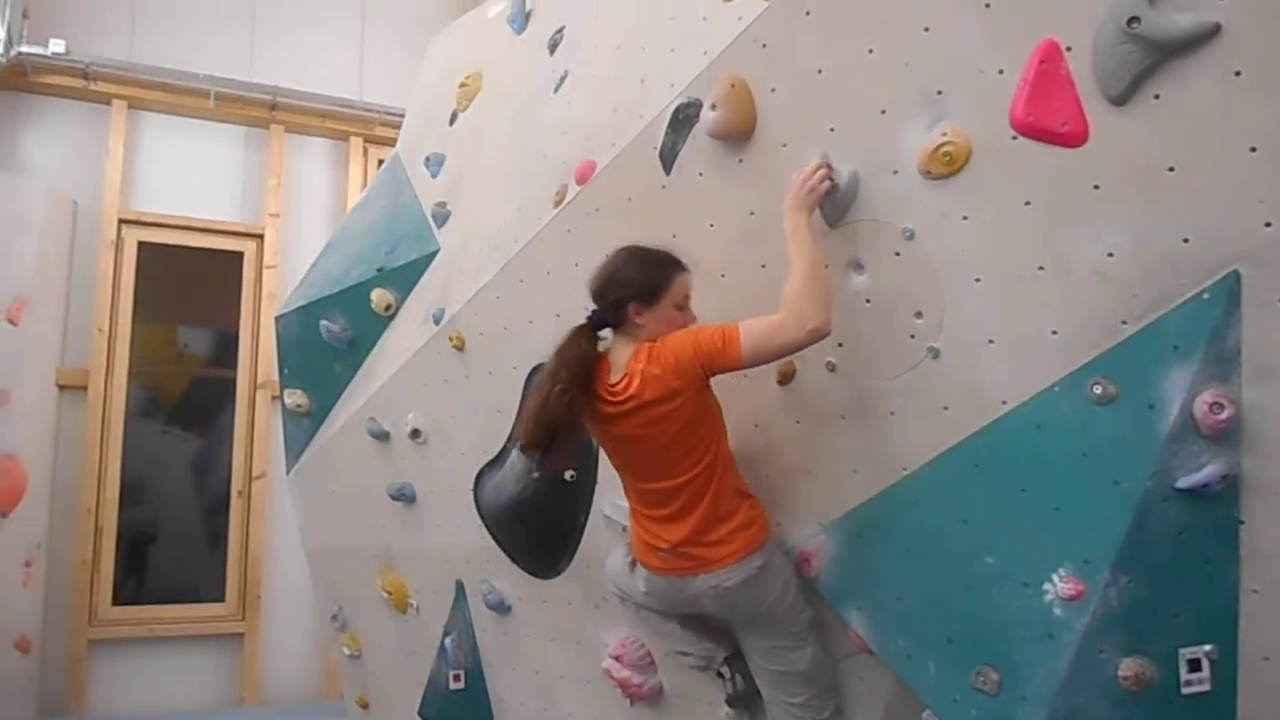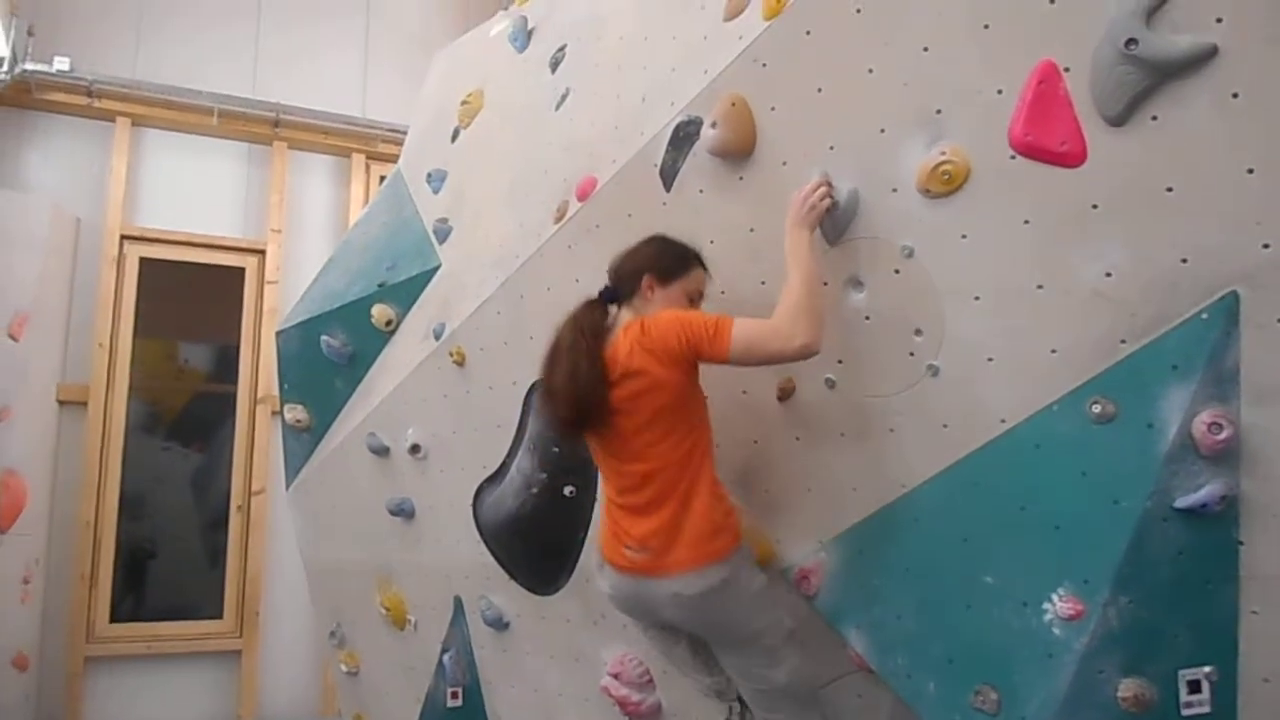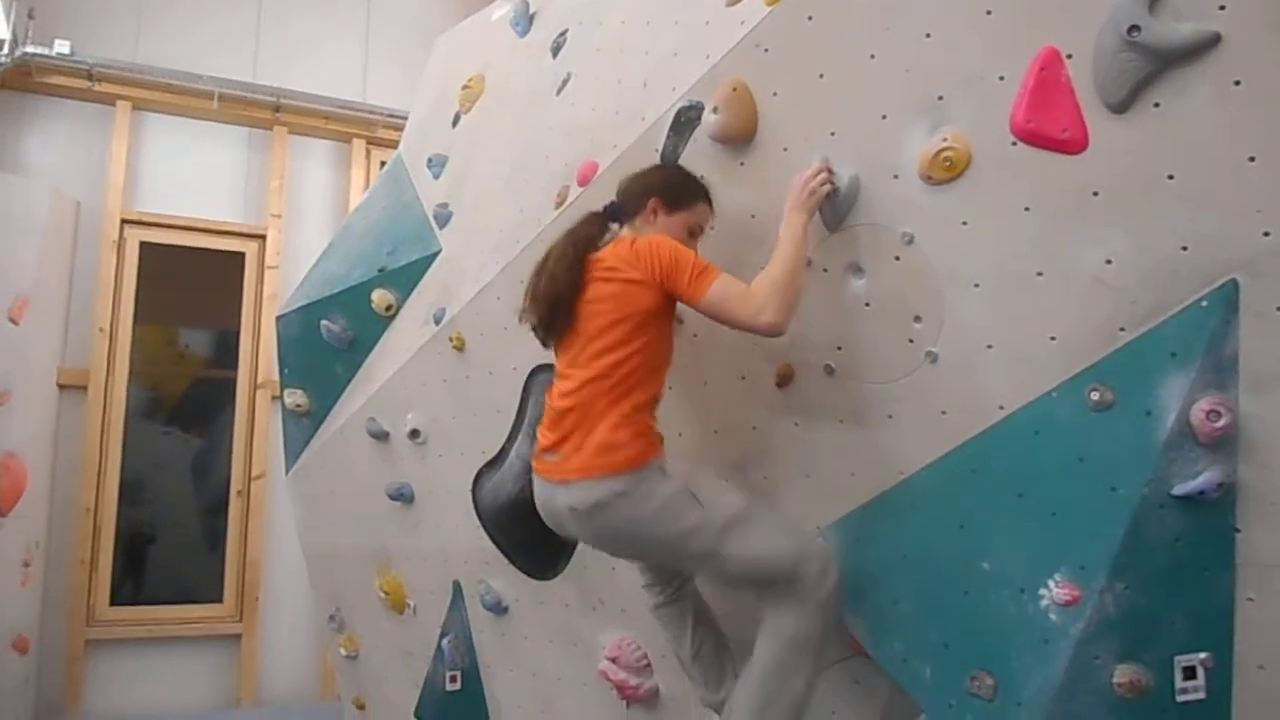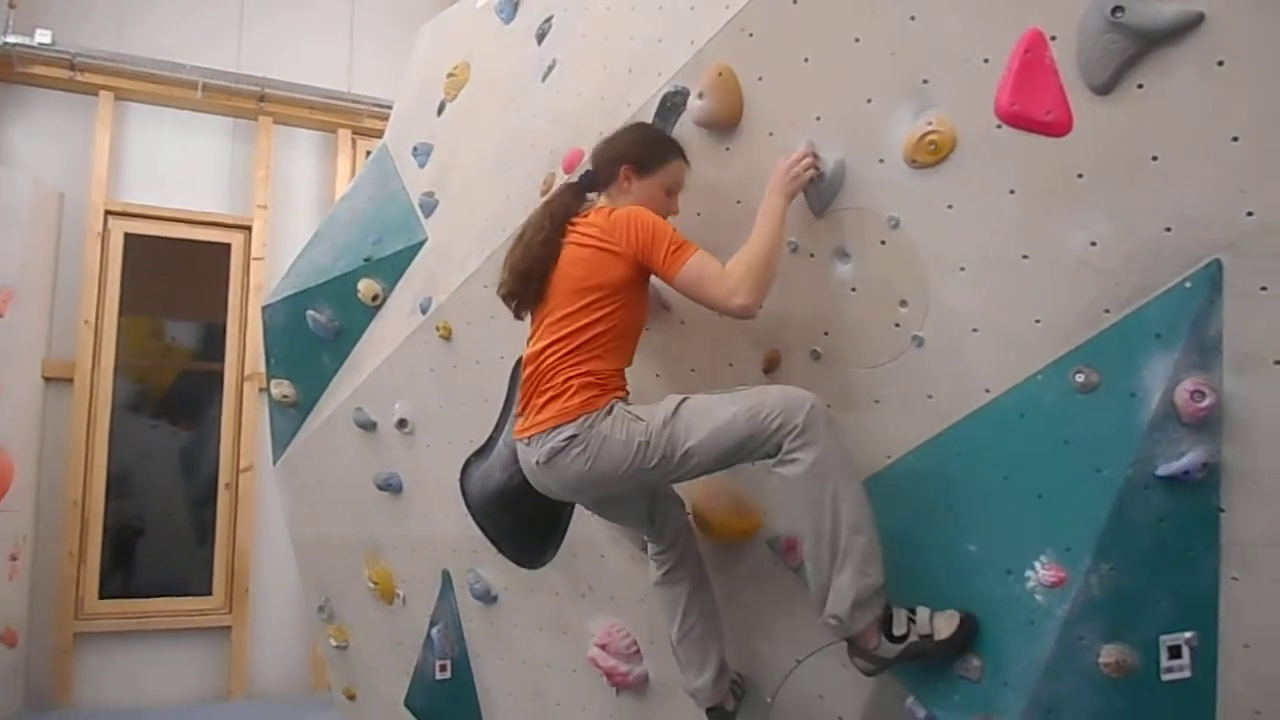
dt=0.4s
person 1, frame 1
left shoulder: (583, 382)
right shoulder: (678, 359)
right elbow: (808, 322)
right wrist: (797, 215)
left hip: (661, 580)
right hip: (740, 569)
left knee: (619, 569)
left ankle: (719, 658)
person 1, frame 2
left shoulder: (587, 355)
right shoulder: (669, 331)
right elbow: (799, 338)
right wrist: (798, 233)
left hip: (623, 578)
right hip: (706, 576)
person 1, frame 3
left shoulder: (584, 265)
right shoulder: (656, 254)
right elbow: (767, 315)
right wrist: (796, 216)
left hip: (558, 488)
right hip: (616, 485)
left knee: (665, 568)
right knee: (809, 574)
person 1, frame 4
left shoulder: (563, 231)
right shoulder: (633, 224)
right elbow: (741, 295)
right wrist: (777, 196)
left hip: (543, 451)
right hip: (585, 437)
left knee: (669, 535)
right knee: (797, 416)
right ankle: (866, 624)
